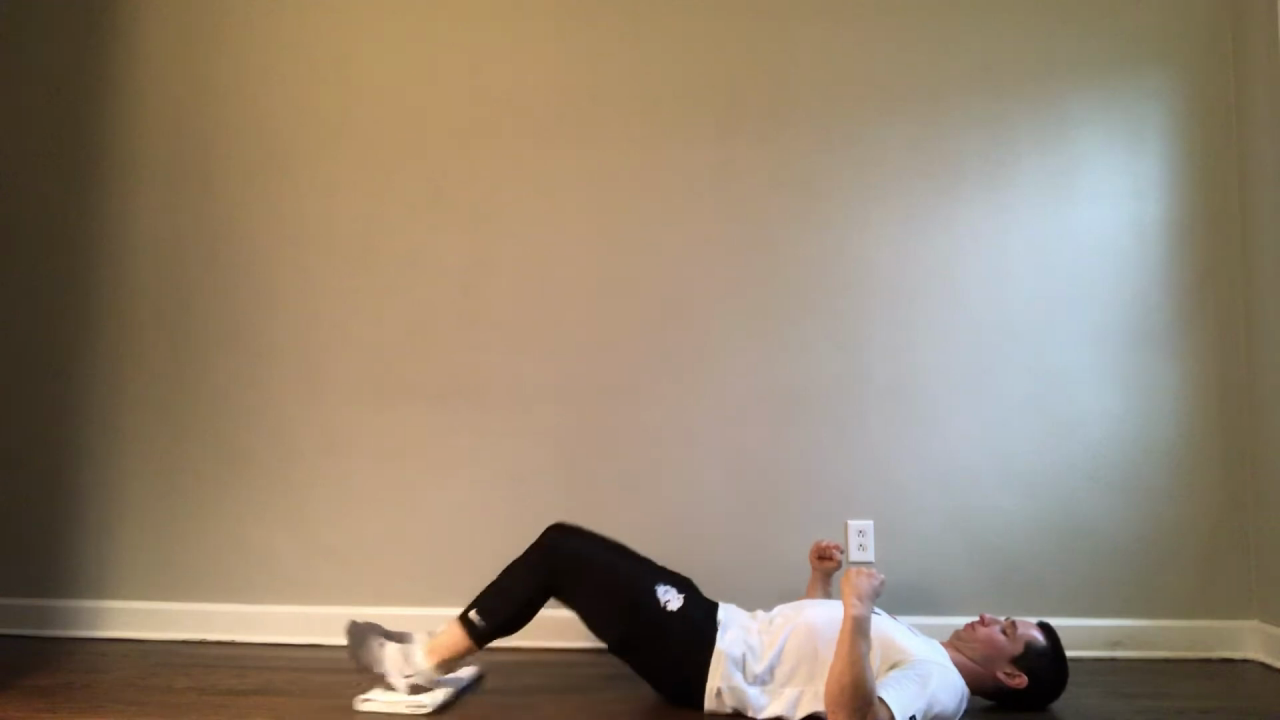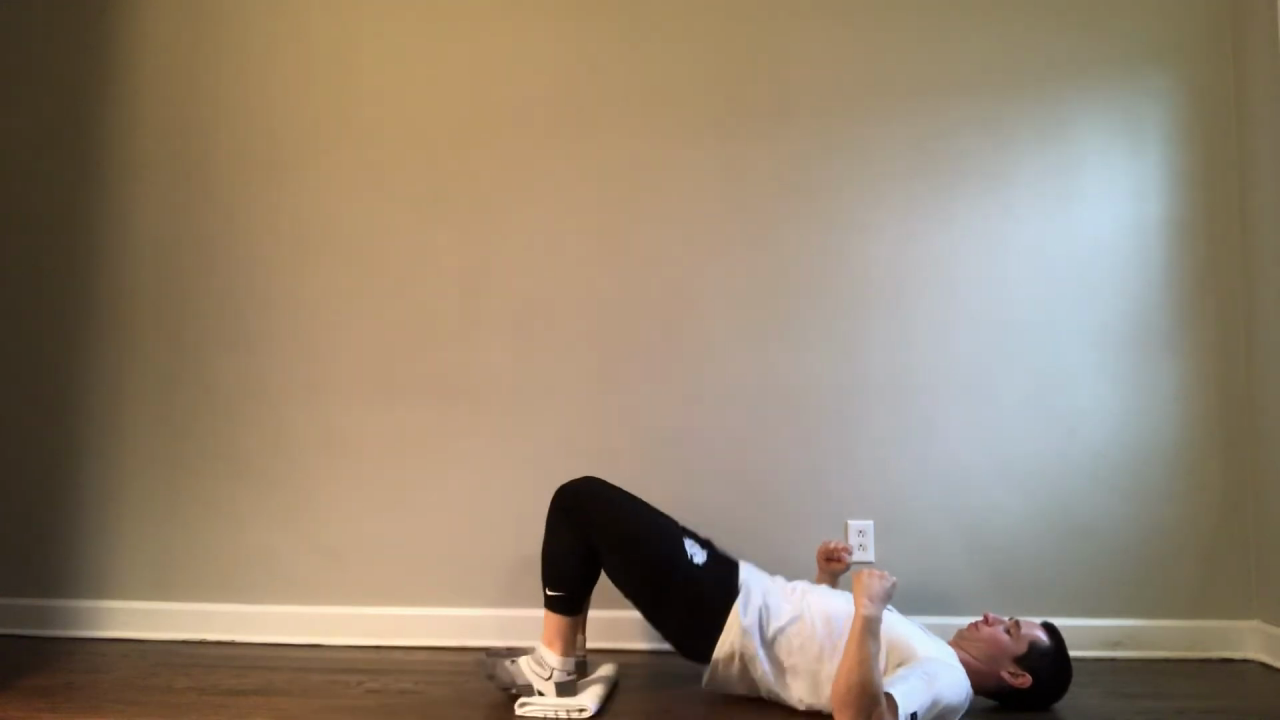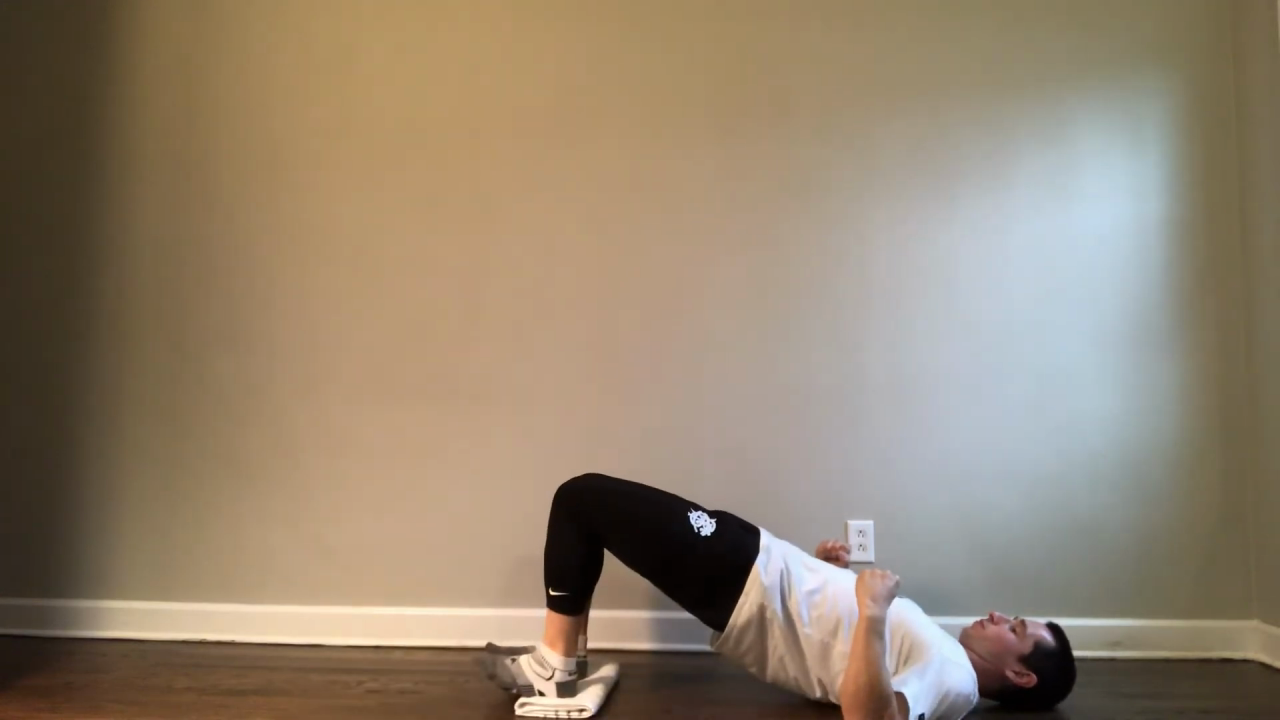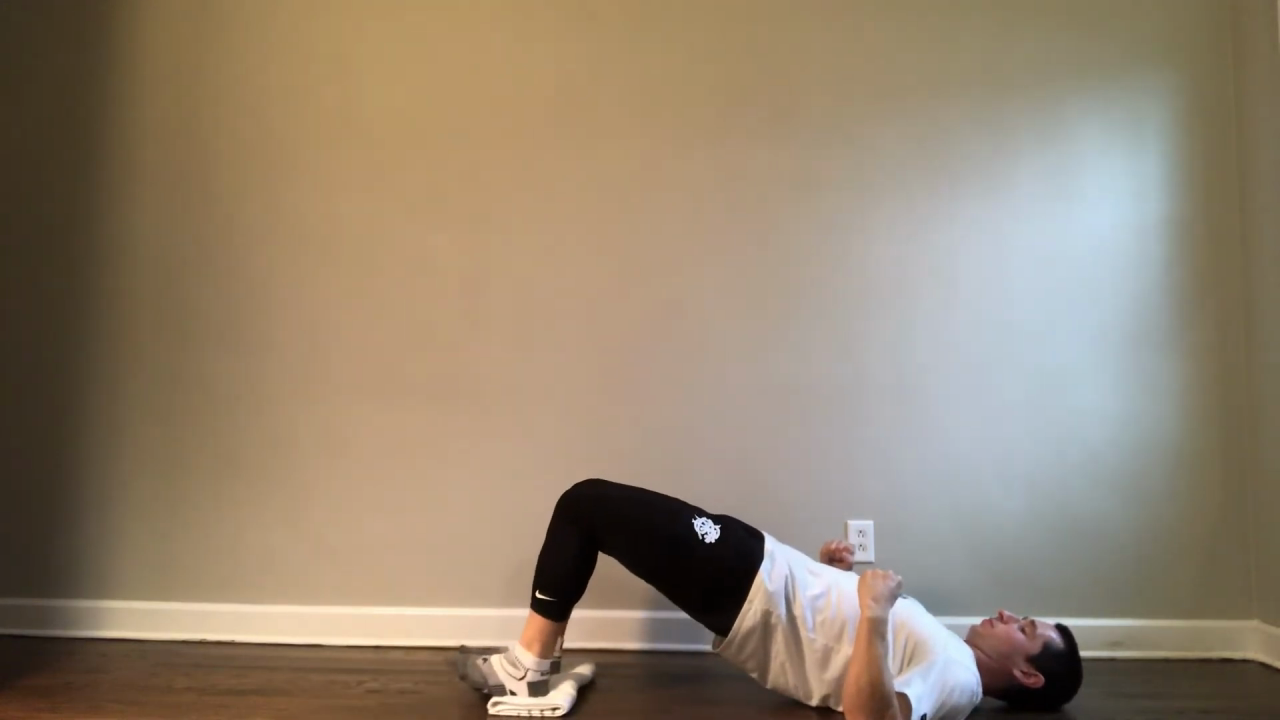
dt=1s
person 1, frame 1
right shoulder: (926, 654)
left wrist: (858, 611)
right wrist: (822, 580)
right hip: (723, 630)
left knee: (561, 551)
right knee: (567, 546)
left ankle: (423, 661)
right ankle: (432, 653)
person 1, frame 2
right shoulder: (933, 660)
left wrist: (868, 611)
right wrist: (828, 582)
left hip: (731, 616)
right hip: (744, 601)
left knee: (578, 501)
right knee: (587, 502)
left ankle: (552, 670)
right ankle: (556, 664)
person 1, frame 3
right shoulder: (941, 657)
left wrist: (873, 611)
right wrist: (833, 576)
left hip: (748, 581)
right hip: (759, 569)
left knee: (580, 498)
right knee: (587, 498)
left ankle: (556, 668)
right ankle: (561, 662)
person 1, frame 4
right shoulder: (944, 654)
left wrist: (874, 613)
right wrist: (838, 577)
left hip: (752, 589)
right hip: (764, 573)
left knee: (585, 504)
right knee: (590, 502)
left ankle: (528, 665)
right ankle: (528, 663)
